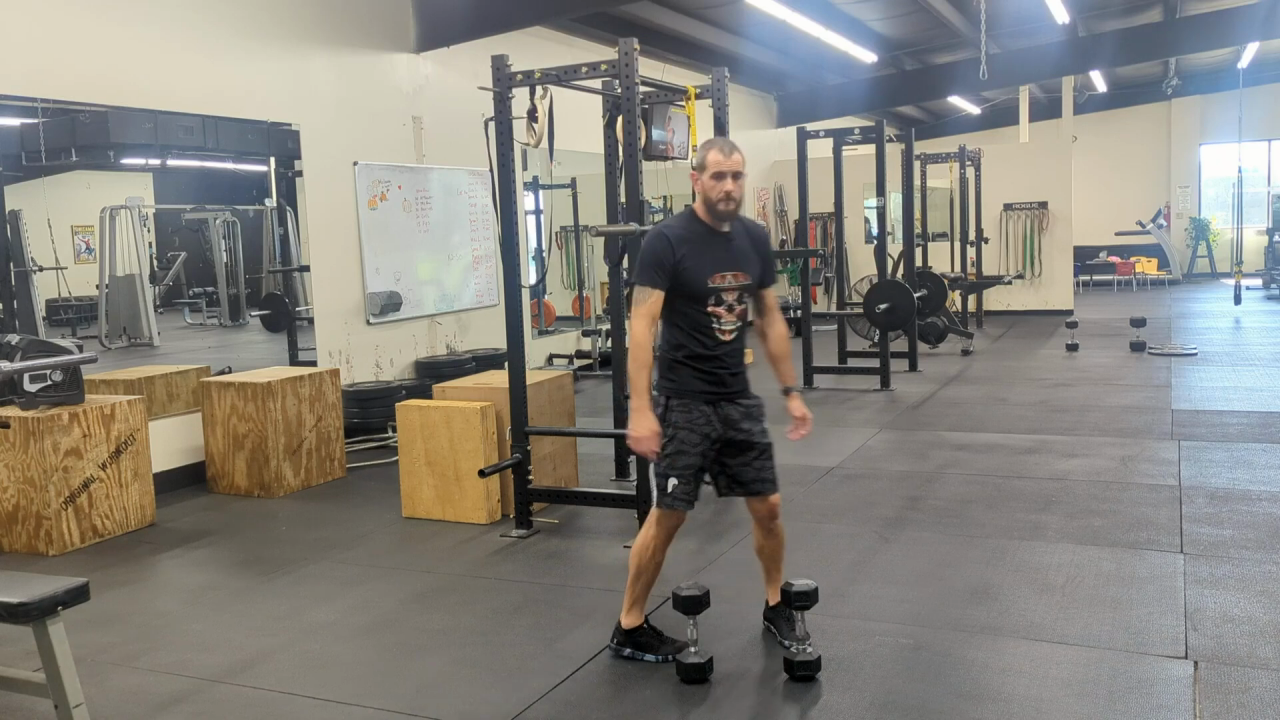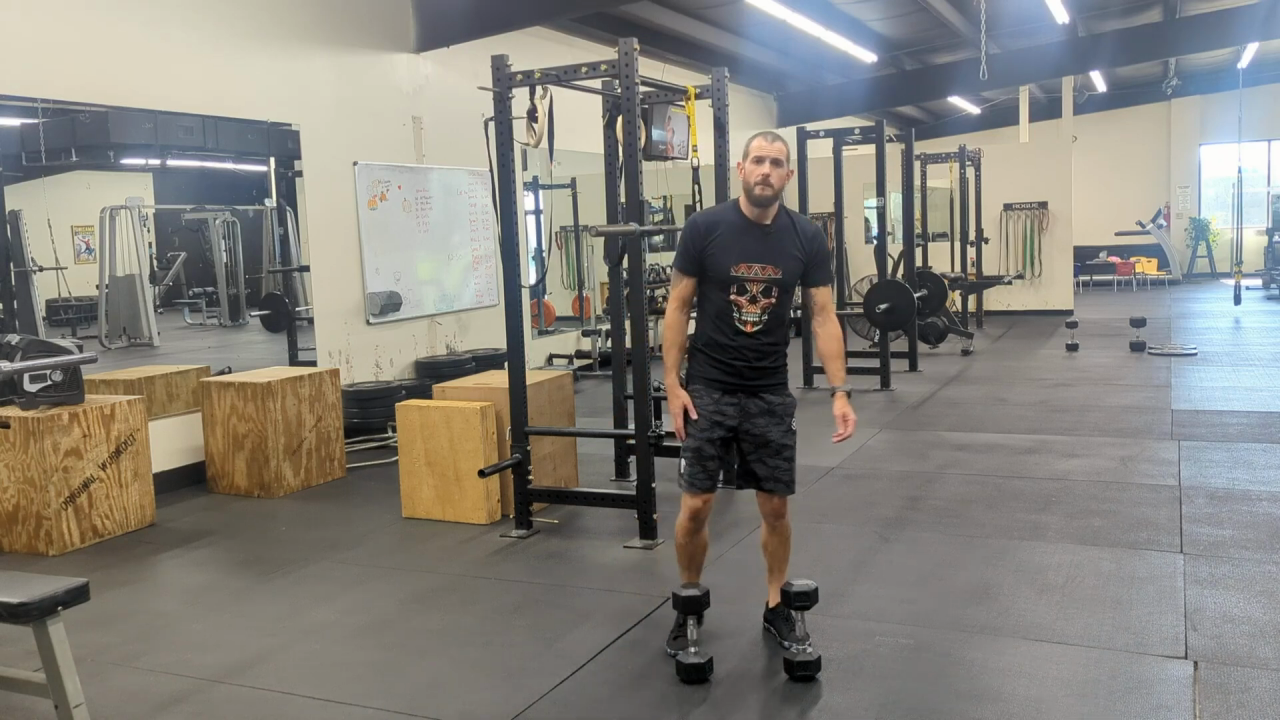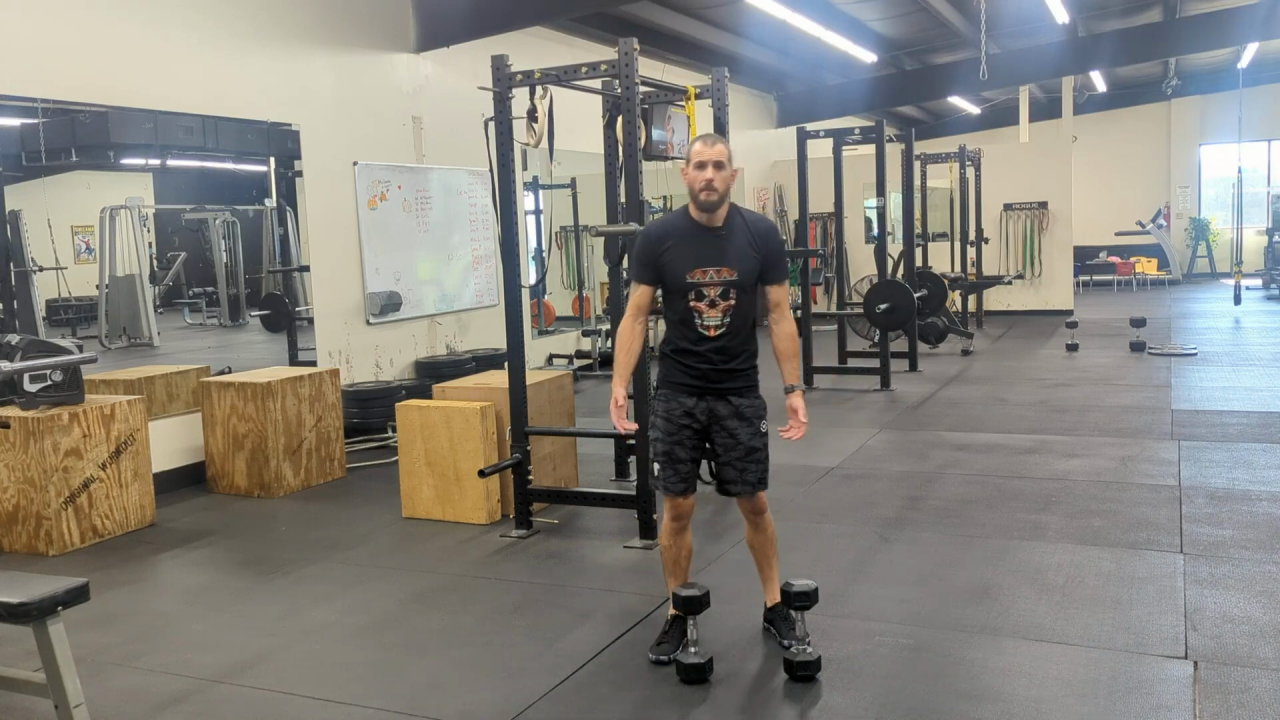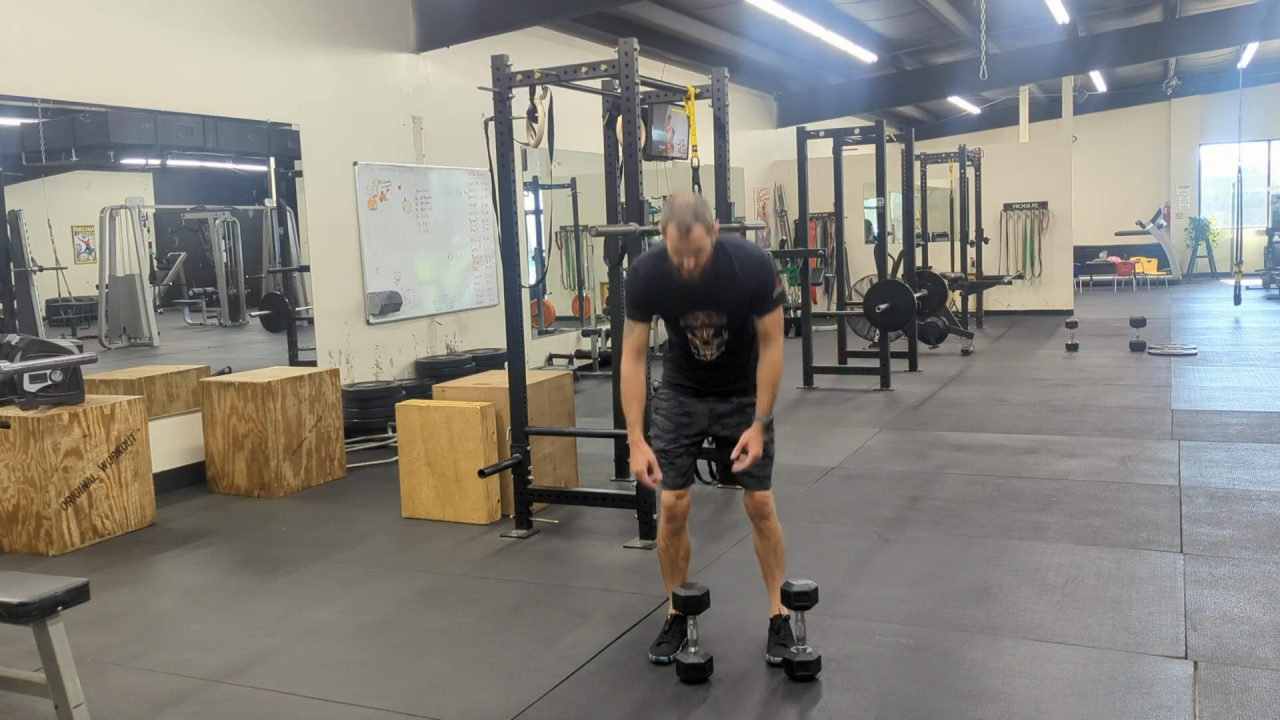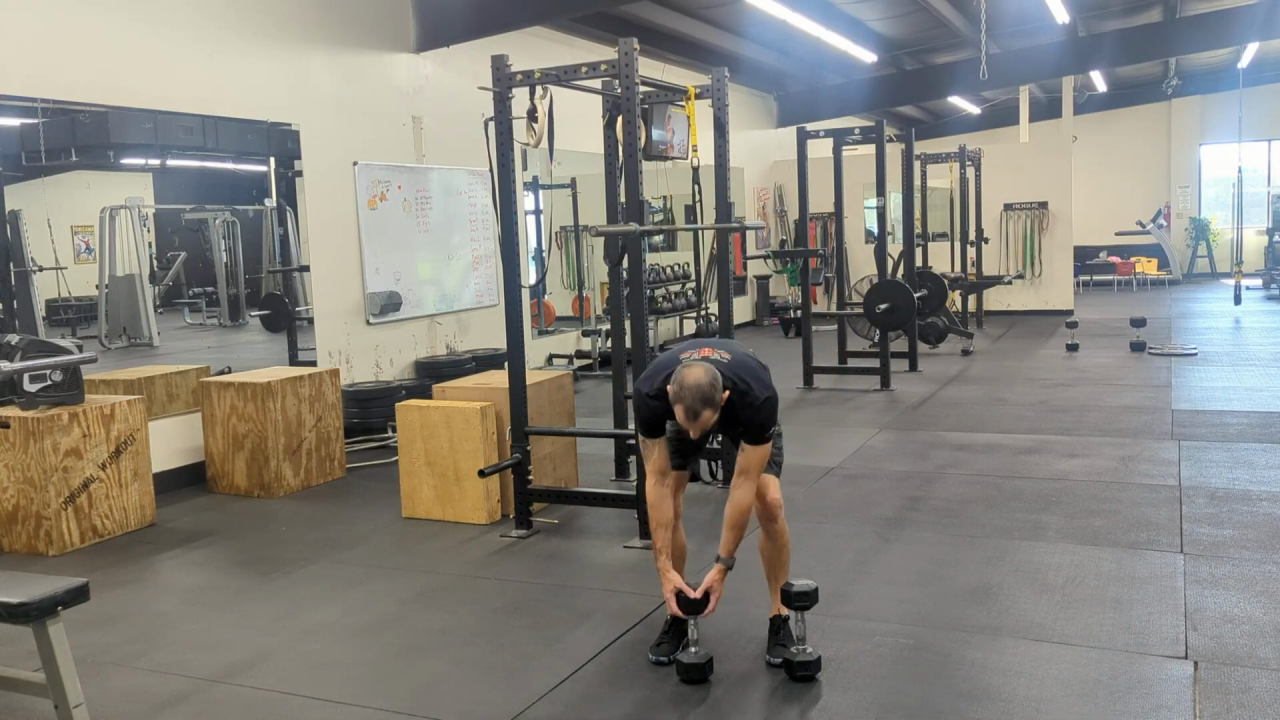
dt=0.5s
person 1, frame 1
left shoulder: (754, 239)
right shoulder: (668, 241)
left elbow: (771, 319)
right elbow: (643, 327)
left wrist: (792, 390)
right wrist: (640, 408)
left hip: (738, 398)
right hip: (685, 401)
left knee: (767, 508)
right knee: (668, 517)
left ankle: (774, 605)
right ankle: (630, 628)
person 1, frame 2
left shoulder: (807, 237)
right shoulder: (705, 227)
left elbow: (823, 318)
right elbow: (677, 308)
left wrist: (840, 392)
right wrist: (673, 384)
left hip: (770, 393)
right hip: (709, 389)
left knee: (775, 508)
right knee: (695, 506)
left ankle: (775, 605)
person 1, frame 3
left shoulder: (760, 233)
right shoulder: (657, 237)
left elbow: (780, 314)
right elbow: (636, 316)
left wrist: (794, 389)
right wrist: (619, 384)
left hip: (741, 395)
right hip: (677, 395)
left knee: (755, 505)
right knee: (677, 509)
left ankle: (773, 604)
right ankle: (679, 615)
person 1, frame 4
left shoulder: (752, 264)
right shoulder: (645, 273)
left elbow: (771, 344)
right elbow: (634, 356)
left wrist: (760, 425)
right wrist: (636, 440)
left hip: (742, 395)
right hip: (681, 394)
left knee: (760, 504)
right knee: (673, 506)
left ankle: (779, 615)
right ankle: (678, 615)
person 1, frame 5
left shoulder: (757, 395)
right shoulder: (650, 392)
left elbow: (743, 485)
right elbow: (658, 482)
left wrist: (722, 567)
right wrist: (665, 570)
left hip: (745, 417)
right hip: (682, 409)
left knee: (769, 502)
right knee: (667, 503)
left ankle: (779, 617)
right ankle: (677, 617)
